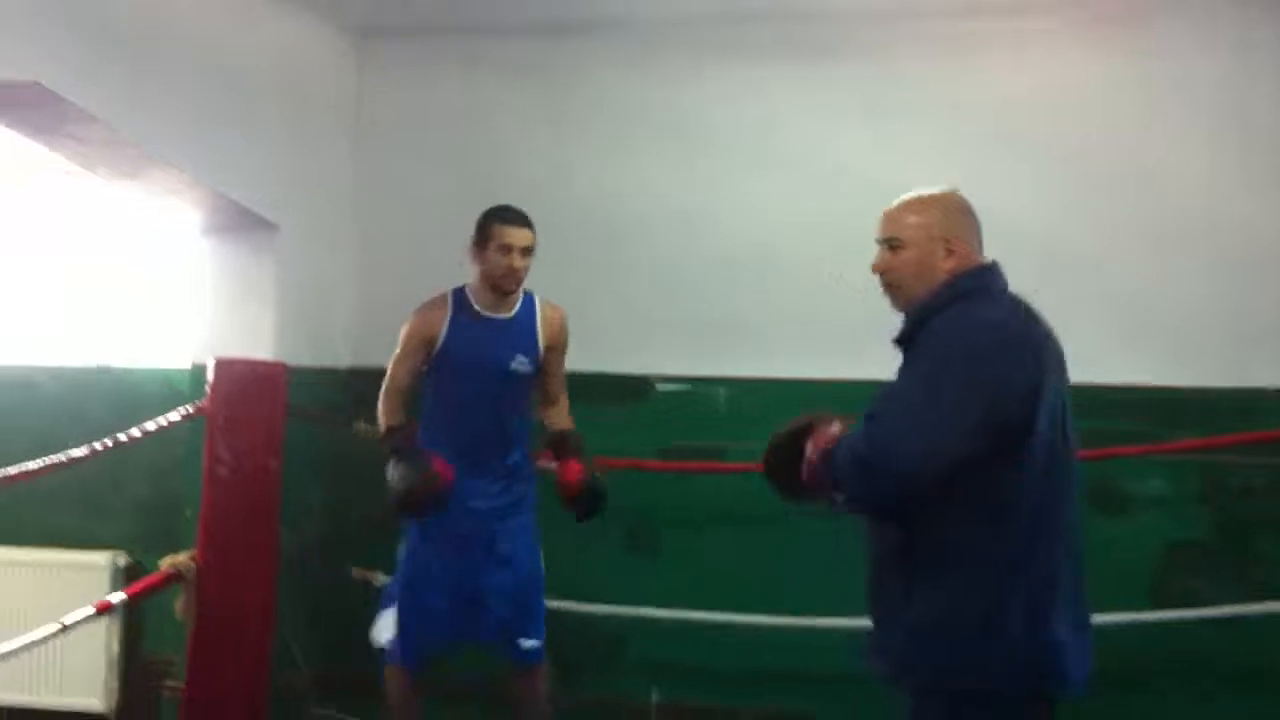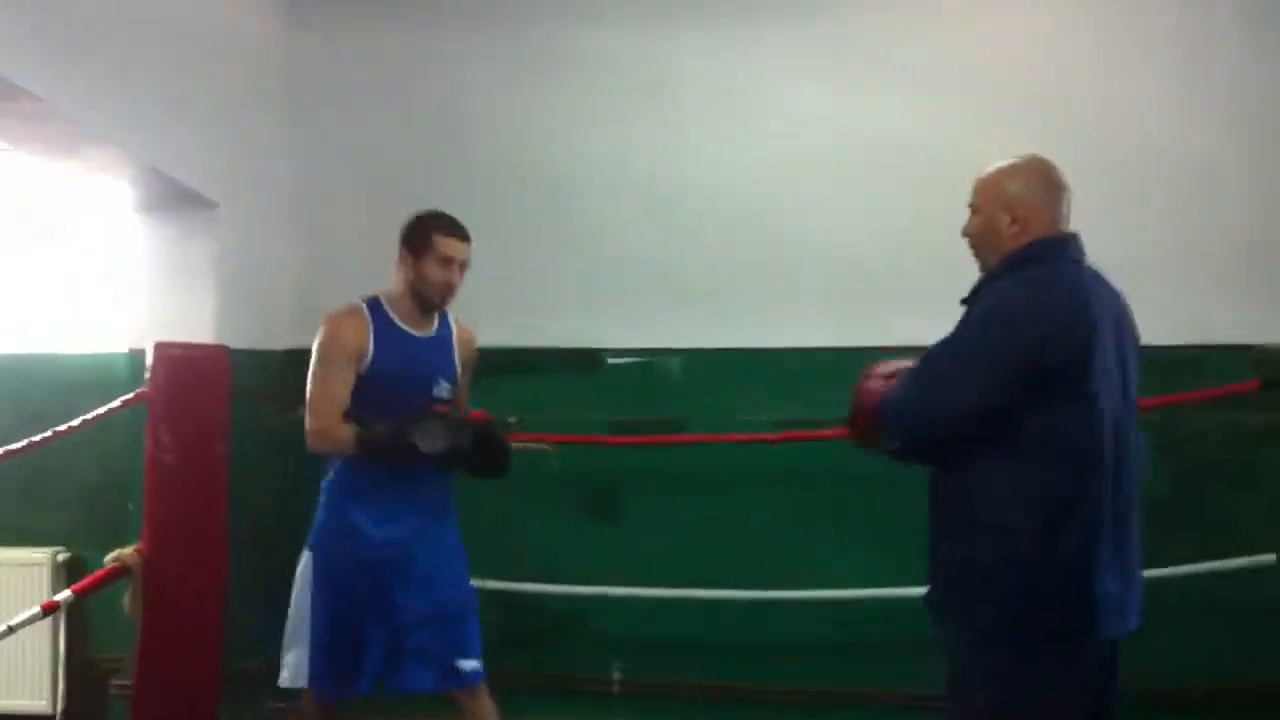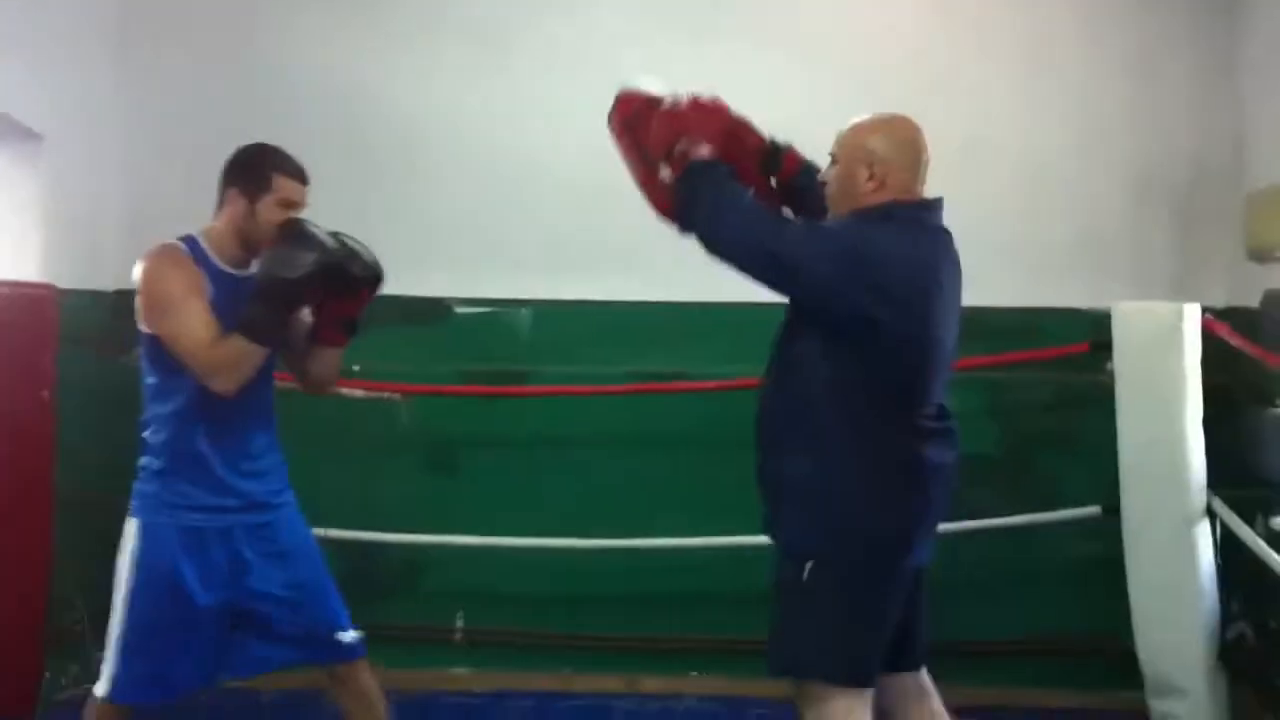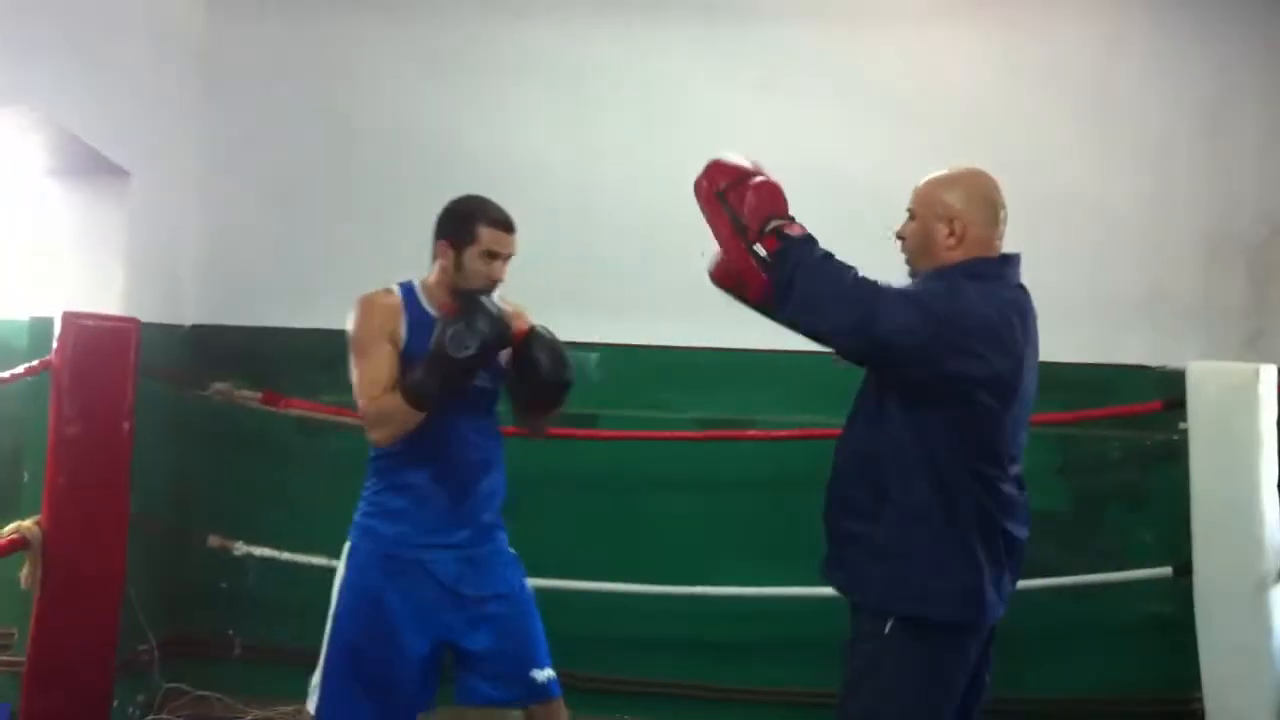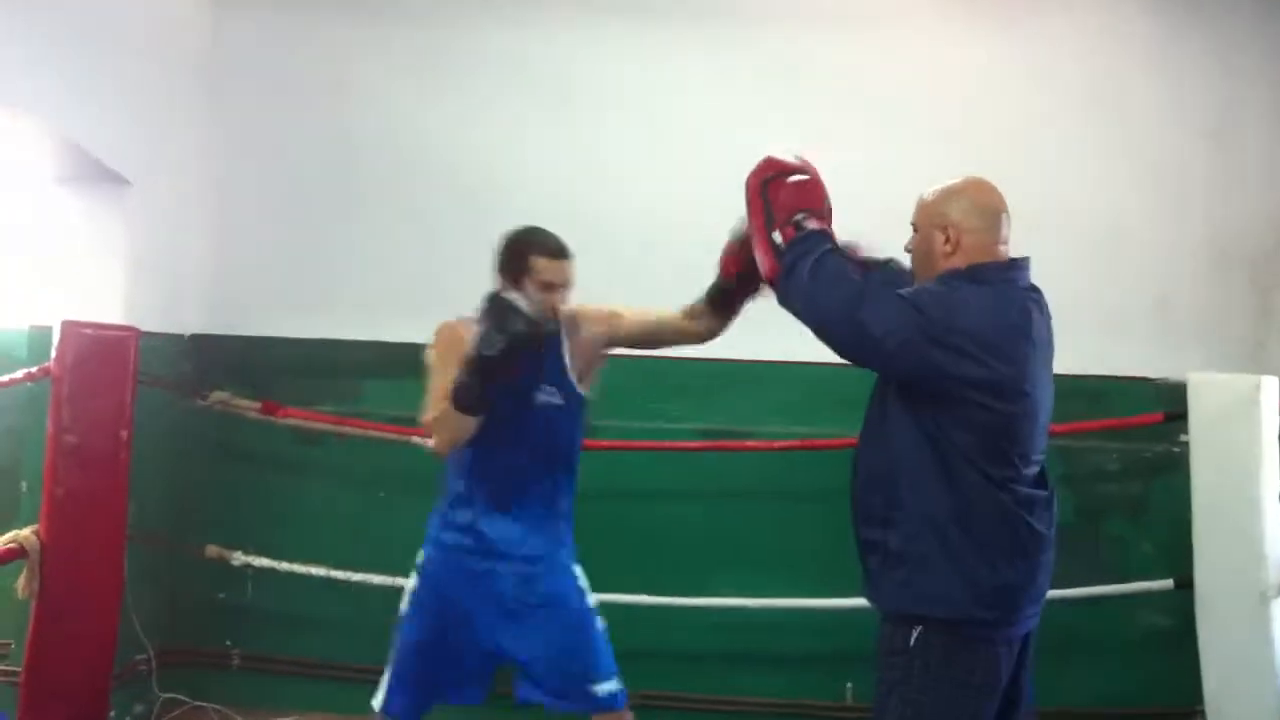
dt=1s
person 1, frame 1
left shoulder: (973, 336)
right shoulder: (989, 327)
left elbow: (890, 461)
right elbow: (937, 445)
left wrist: (825, 457)
right wrist: (849, 444)
left hip: (981, 628)
person 1, frame 2
left shoulder: (1022, 303)
right shoulder: (1097, 297)
left elbow: (920, 417)
left wrist: (878, 404)
right wrist: (918, 382)
left hip: (1017, 581)
right hip: (1086, 571)
person 1, frame 3
left shoulder: (871, 256)
right shoulder: (915, 244)
left elbow: (755, 237)
right elbow: (818, 202)
left wrist: (692, 160)
right wrist: (766, 155)
left hip: (849, 510)
right hip: (883, 500)
person 1, frame 4
left shoulder: (962, 314)
right shoulder: (989, 303)
left elbow: (858, 316)
right elbow: (885, 323)
left wrist: (772, 229)
left hip: (920, 578)
right hip: (961, 569)
person 1, frame 5
left shoulder: (962, 318)
right shoulder: (1015, 303)
left elbow: (849, 313)
right elbow: (895, 292)
left wrist: (798, 228)
right wrist: (835, 251)
left hip: (950, 590)
right hip: (999, 582)
person 2, frame 1
left shoulder: (549, 322)
right shoulder: (435, 317)
right elbow: (391, 396)
left wrist: (570, 458)
right wrist: (400, 459)
left hip: (508, 503)
right hip: (435, 499)
left knee: (527, 645)
right knee: (408, 642)
person 2, frame 2
left shoulder: (460, 342)
right shoulder: (349, 330)
right elbow: (320, 433)
right wrist: (398, 439)
left hip: (428, 529)
right hip: (349, 531)
person 2, frame 3
left shoulder: (279, 271)
right shoulder: (167, 269)
left elbow: (319, 376)
right elbow: (221, 373)
left wrist: (340, 307)
right wrist: (277, 299)
left hip: (262, 503)
right hip: (176, 510)
left knee: (344, 650)
person 2, frame 4
left shoulder: (499, 321)
right shoulder: (382, 312)
left elbow: (531, 421)
right elbow: (378, 425)
left wrist: (540, 388)
right wrist: (442, 368)
left hip: (478, 542)
right hip: (391, 542)
person 2, frame 5
left shoulder: (585, 330)
right shoulder: (457, 339)
left elbow: (691, 327)
right elbow: (442, 438)
left wrist: (734, 282)
right wrist: (486, 368)
left hip: (542, 555)
right hip: (459, 553)
